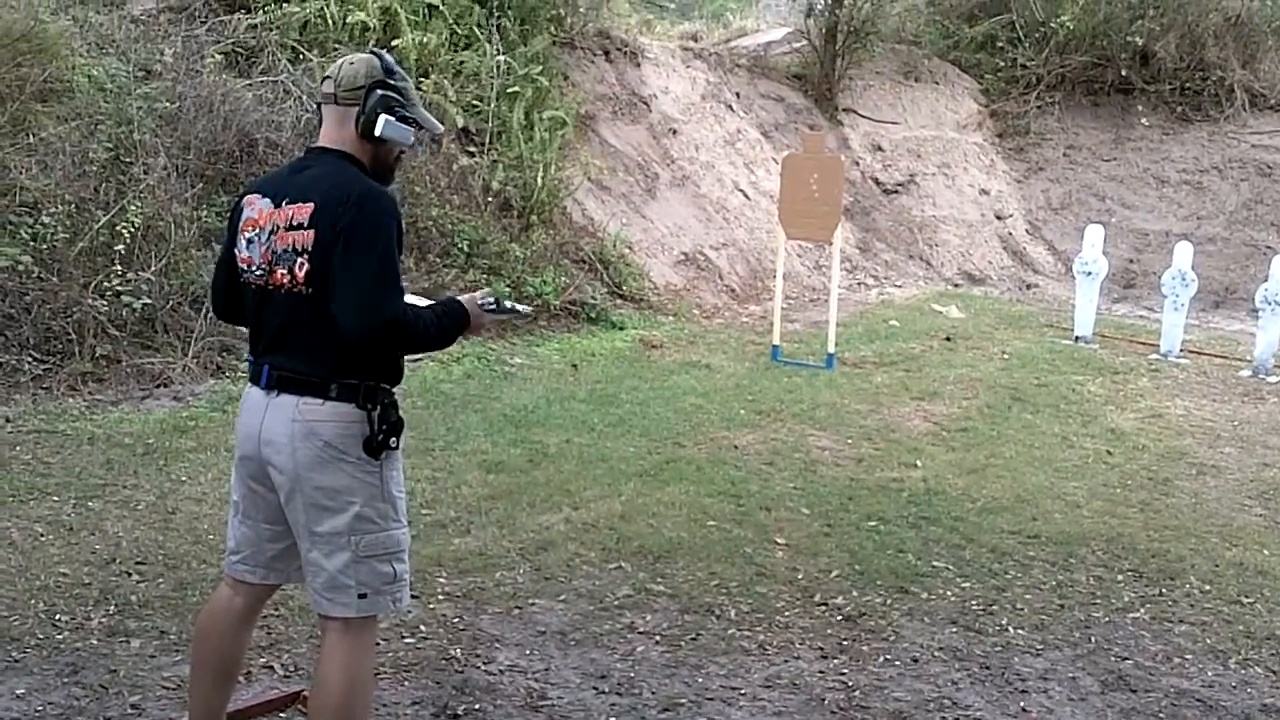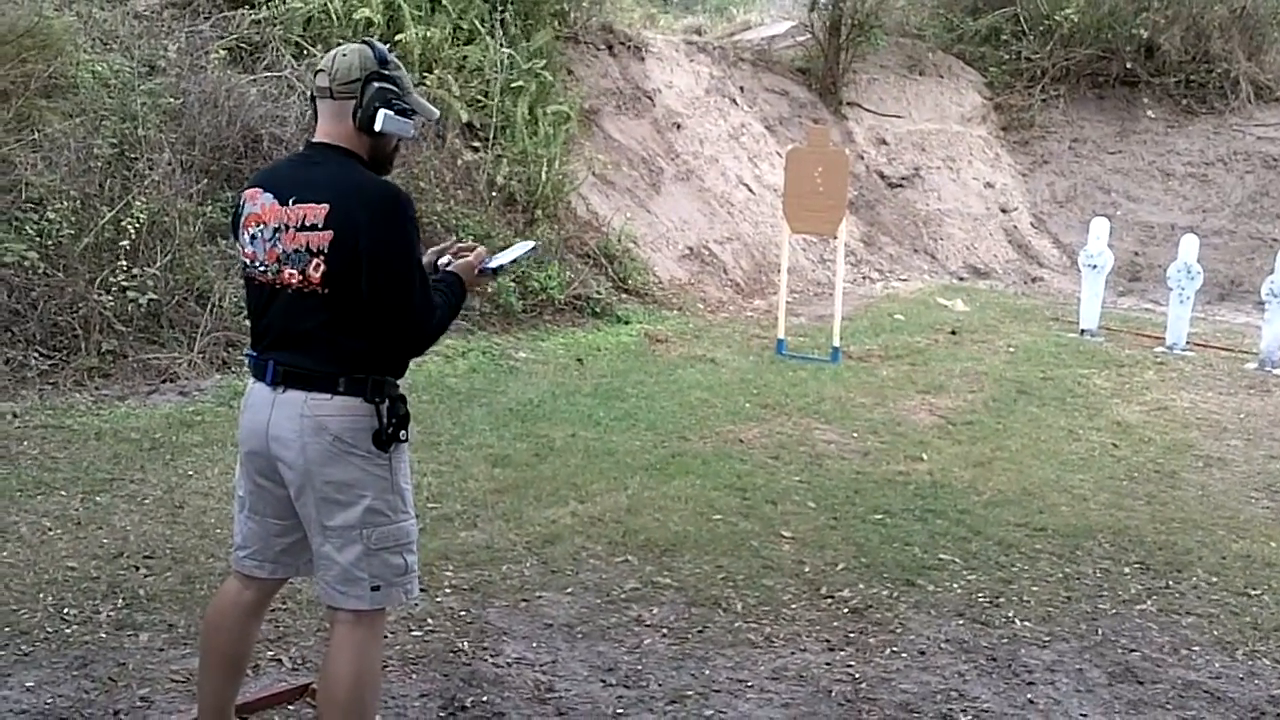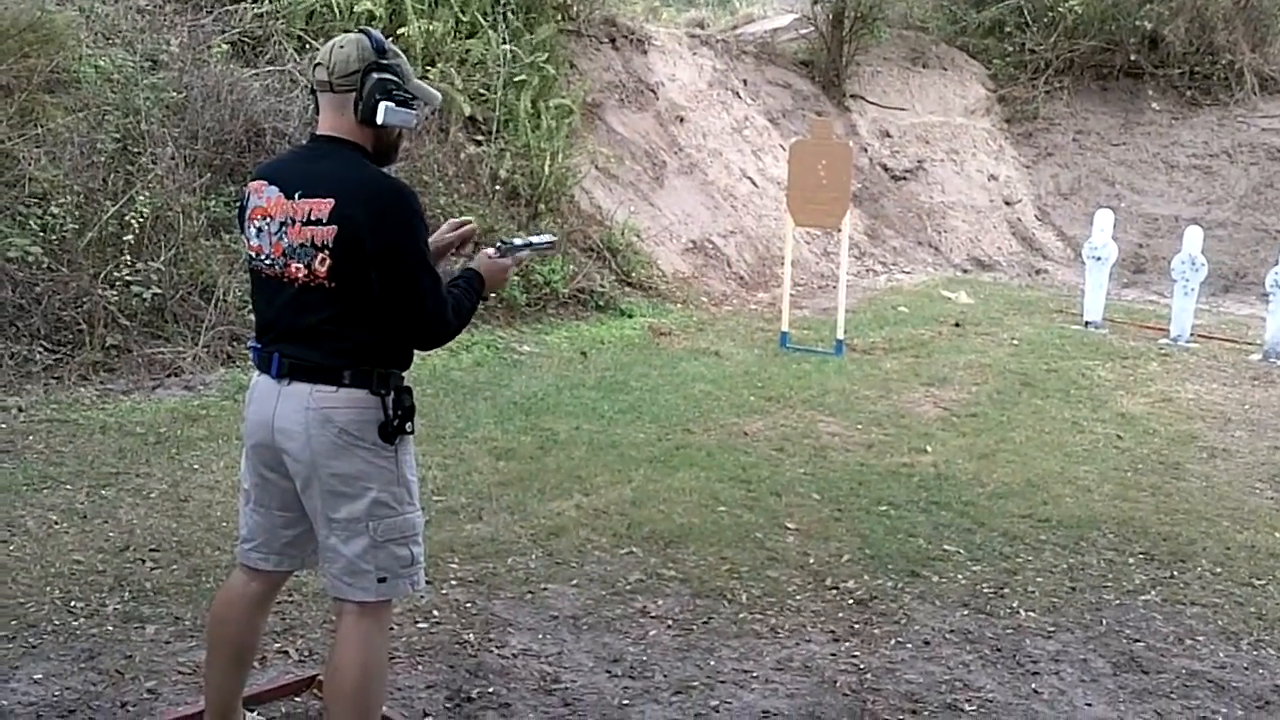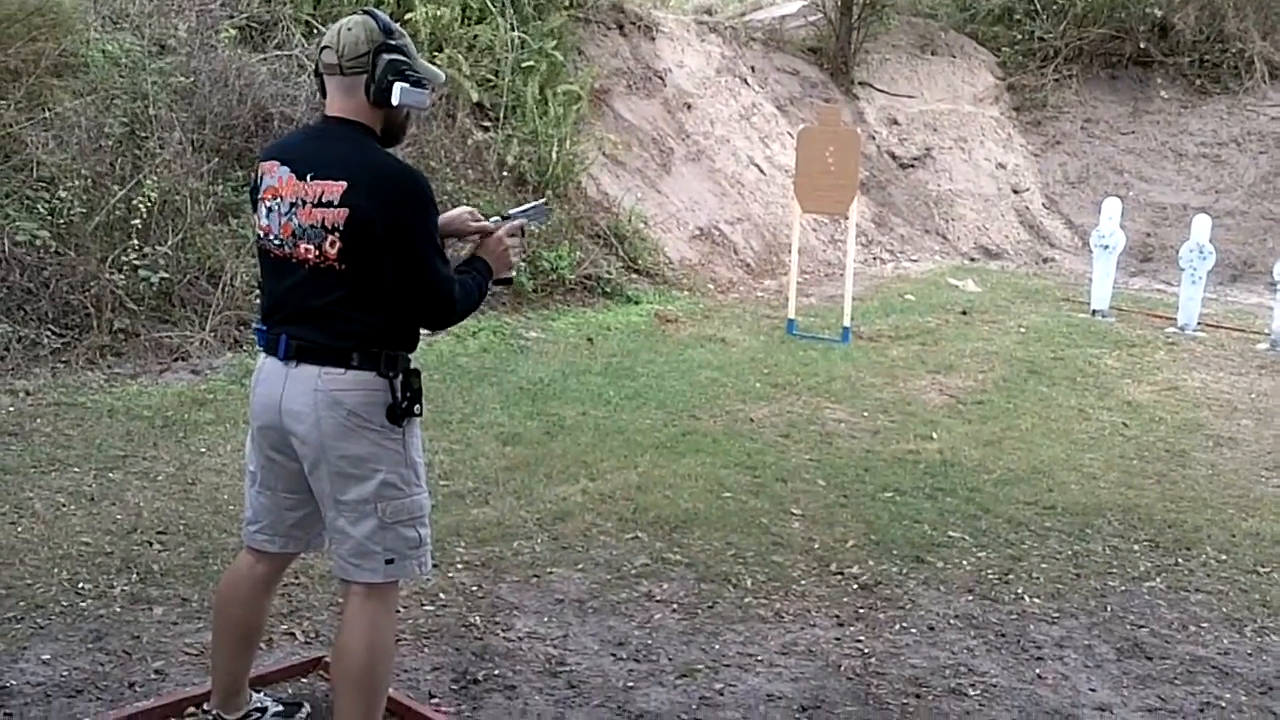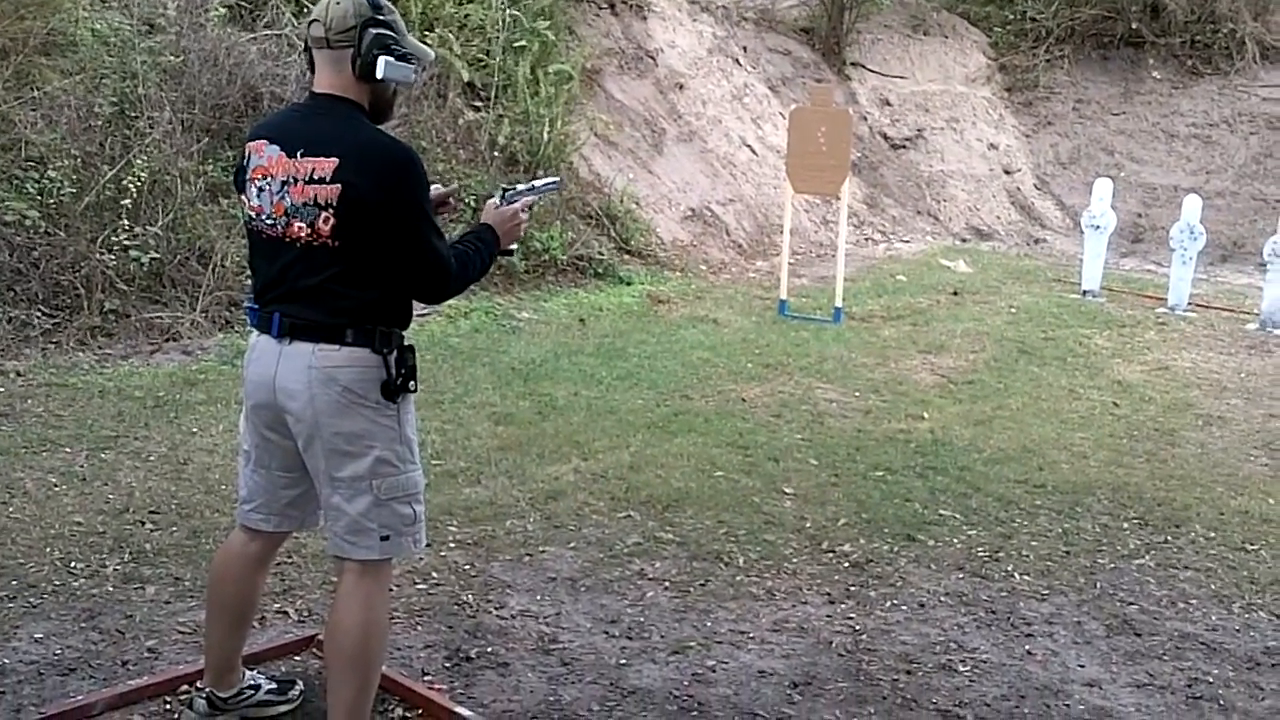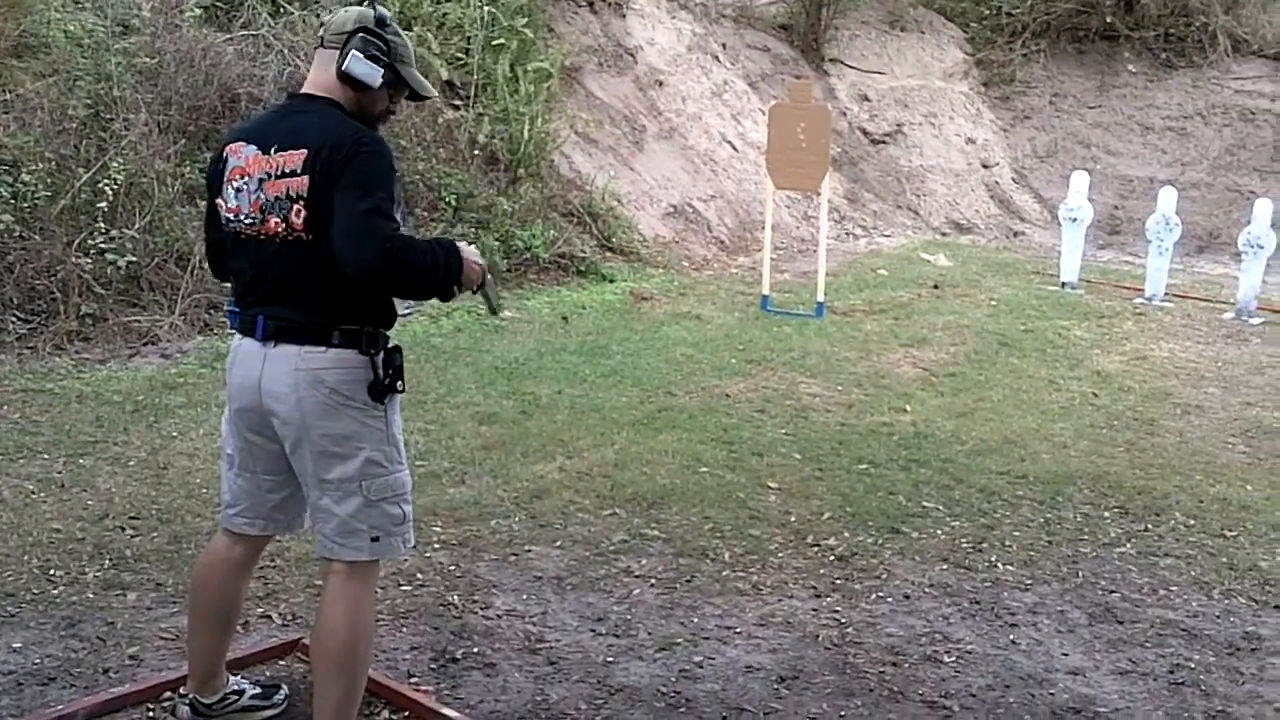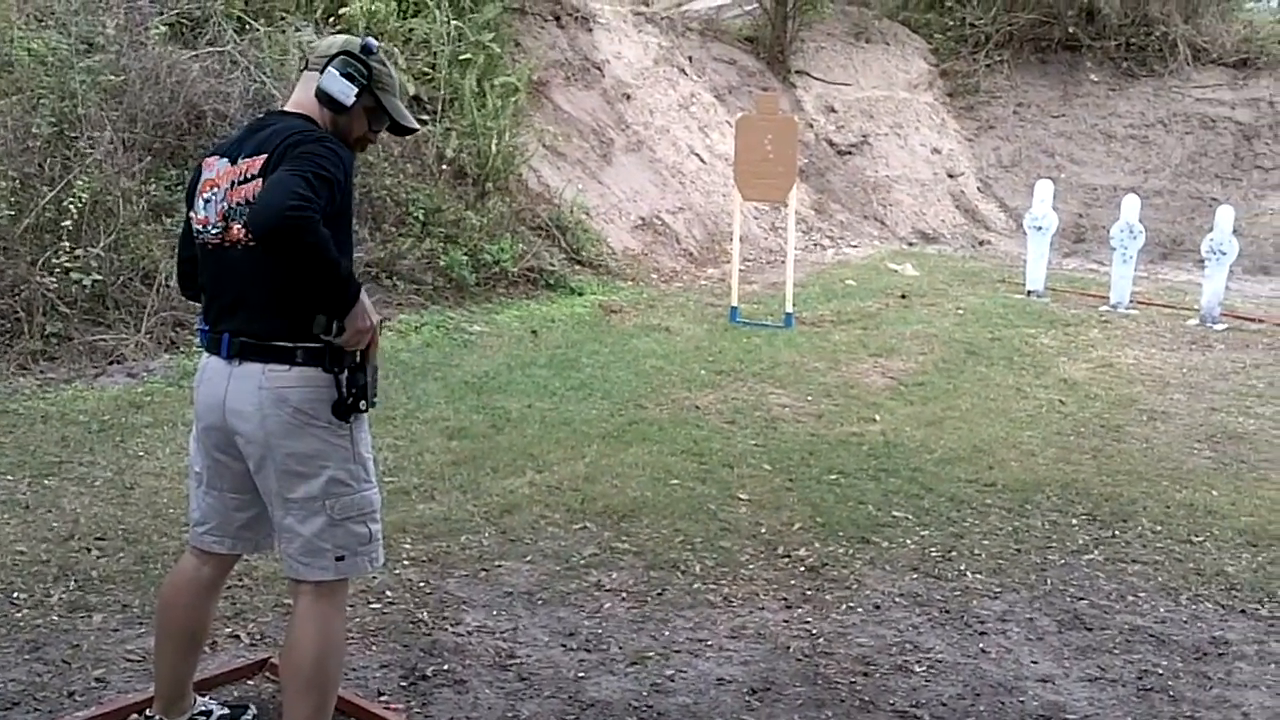
dt=0.4s
person 1, frame 1
left shoulder: (259, 195)
right shoulder: (361, 202)
left elbow: (227, 303)
right elbow: (372, 325)
right wrist: (456, 314)
left hip: (261, 409)
right hip: (335, 426)
left knee: (243, 583)
right knee: (350, 615)
person 1, frame 2
left shoulder: (258, 191)
right shoulder: (378, 201)
right elbow: (409, 332)
left wrist: (418, 270)
right wrist: (453, 282)
left hip: (264, 405)
right hip: (342, 421)
left knee: (250, 578)
right knee: (359, 609)
person 1, frame 3
left shoulder: (264, 183)
right shoulder: (382, 196)
right elbow: (426, 327)
left wrist: (425, 248)
right wrist: (476, 280)
left hip: (269, 397)
right hip: (346, 413)
left knee: (255, 571)
right knee: (364, 603)
person 1, frame 4
left shoulder: (274, 161)
right shoulder: (393, 181)
right elbow: (434, 307)
left wrist: (436, 227)
right wrist: (483, 266)
left hip: (275, 378)
right hip: (352, 395)
left knee: (262, 551)
right knee: (373, 583)
person 1, frame 5
left shoulder: (261, 141)
right shoulder: (385, 158)
right elbow: (431, 279)
right wrist: (491, 234)
left hip: (268, 355)
right hip: (347, 372)
left knee: (256, 528)
right knee: (367, 561)
person 1, frame 6
left shoulder: (238, 143)
right shoulder: (352, 143)
right elbow: (372, 258)
right wrist: (449, 262)
left hip: (251, 357)
right hip: (331, 371)
left knee: (239, 532)
right knee: (353, 563)
person 1, frame 7
left shoulder: (219, 156)
right shoulder: (315, 148)
left elbow: (192, 275)
right elbow: (282, 218)
right wrist: (347, 296)
left hip: (218, 376)
right hip: (295, 390)
left knee: (208, 551)
right knee: (322, 582)
